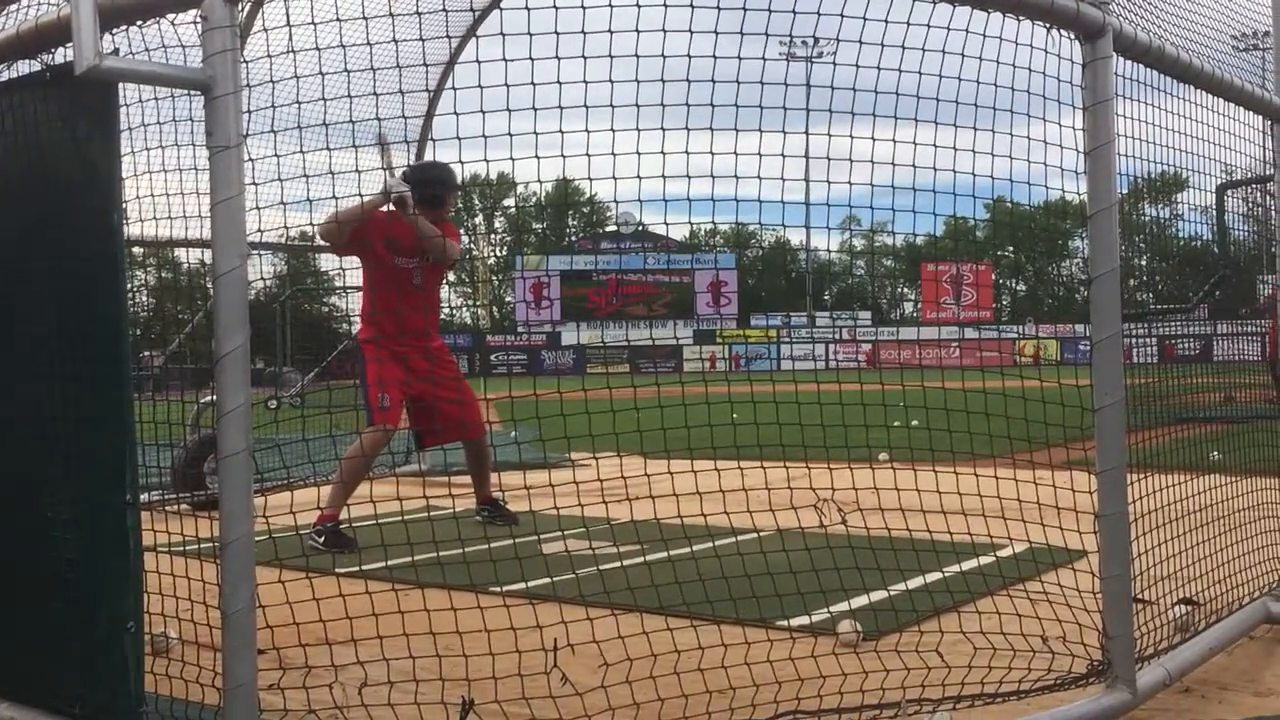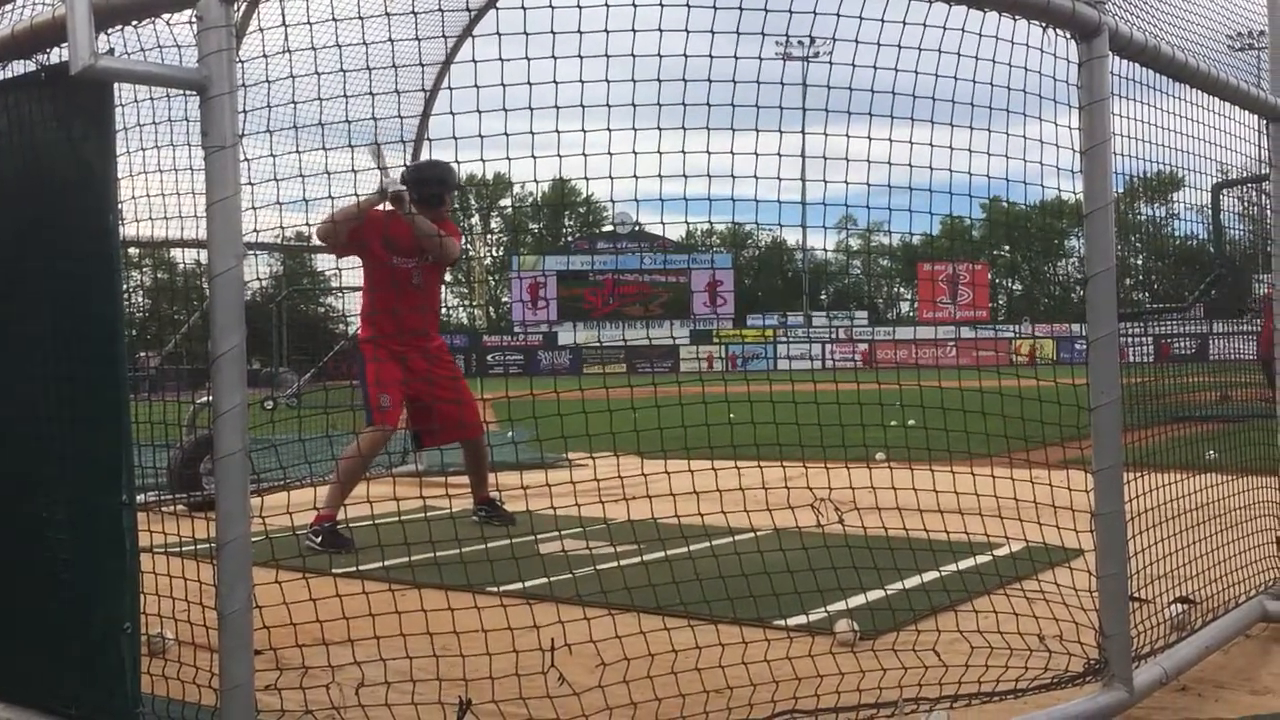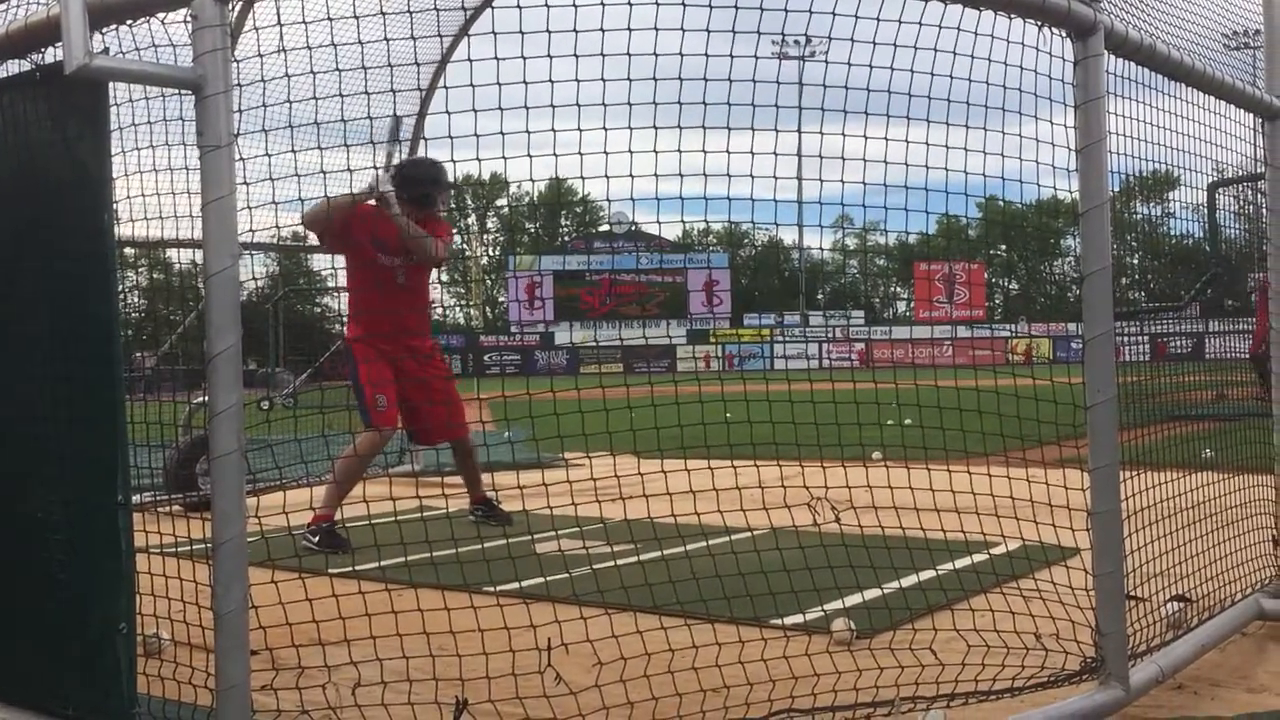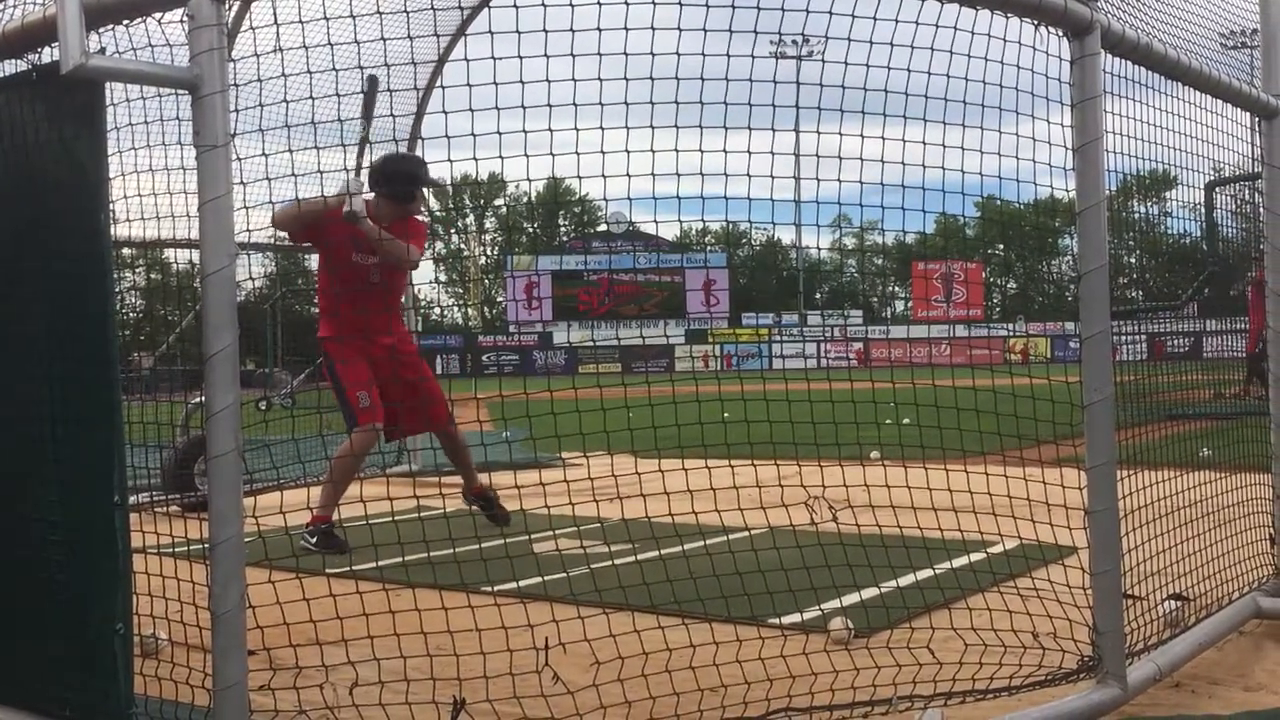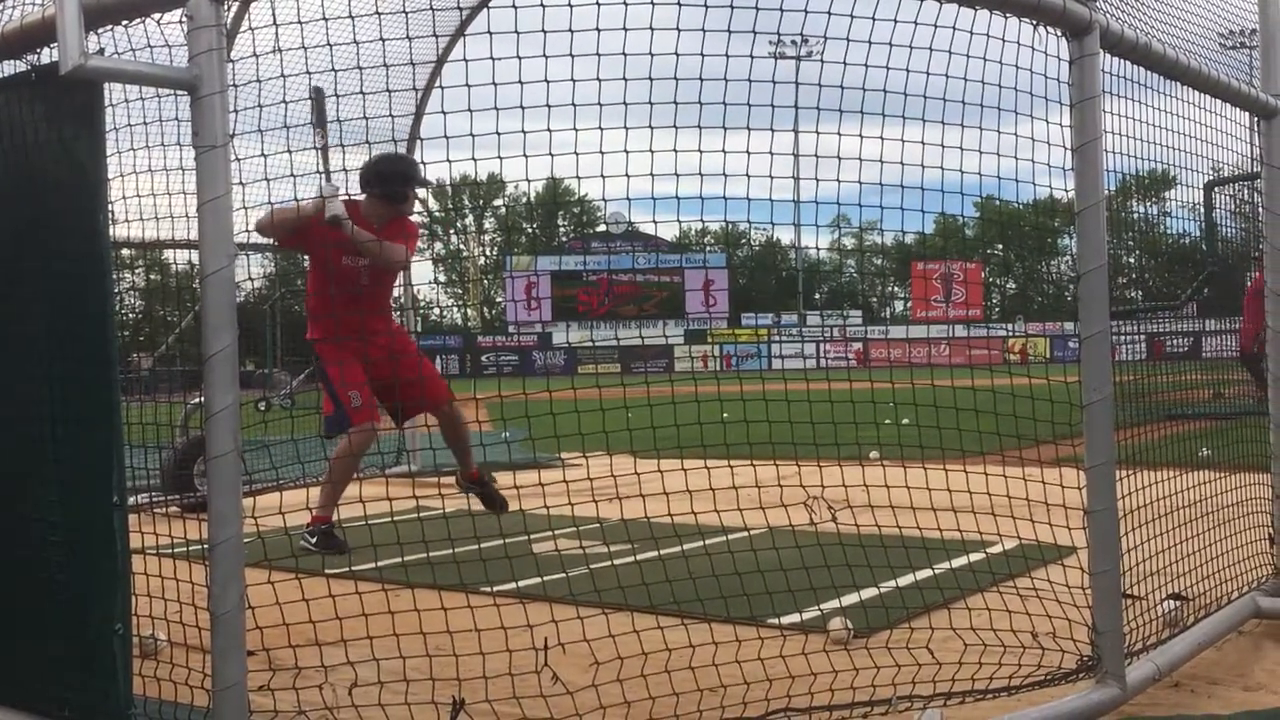
dt=0.2s
person 1, frame 1
left shoulder: (444, 230)
right shoulder: (377, 225)
left elbow: (448, 254)
right elbow: (327, 232)
left wrist: (409, 211)
right wrist: (381, 200)
left hip: (429, 347)
right hip: (382, 346)
left knee: (473, 426)
right knee: (381, 429)
left ankle: (486, 501)
right ankle: (325, 522)
person 1, frame 2
left shoulder: (444, 228)
right shoulder: (377, 224)
left elbow: (449, 252)
right elbow: (325, 233)
left wrist: (407, 210)
right wrist: (377, 198)
left hip: (429, 347)
right hip: (382, 345)
left knee: (472, 427)
right knee: (380, 429)
left ankle: (483, 502)
right ankle: (322, 522)
person 1, frame 3
left shoulder: (435, 227)
right shoulder: (361, 219)
left elbow: (433, 254)
right elbow: (311, 219)
left wrist: (393, 211)
right wrist: (365, 194)
left hip: (418, 345)
right hip: (370, 344)
left knee: (456, 428)
right knee: (379, 430)
left ankle: (479, 501)
right ankle: (320, 522)
person 1, frame 4
left shoulder: (413, 227)
right shoulder: (334, 218)
left elbow: (407, 260)
right elbow: (280, 219)
left wrist: (363, 224)
right wrist: (339, 201)
left hip: (392, 339)
right hip: (344, 340)
left knee: (441, 416)
right knee: (367, 430)
left ankle: (474, 490)
right ankle: (317, 523)
person 1, frame 5
left shoulder: (403, 227)
right shoulder: (323, 219)
left elbow: (395, 260)
right elbow: (264, 226)
left wrist: (345, 226)
right wrist: (318, 206)
left hip: (383, 334)
right hip: (335, 340)
left knee: (444, 403)
right knee: (362, 429)
left ankle: (471, 475)
right ankle: (316, 525)
